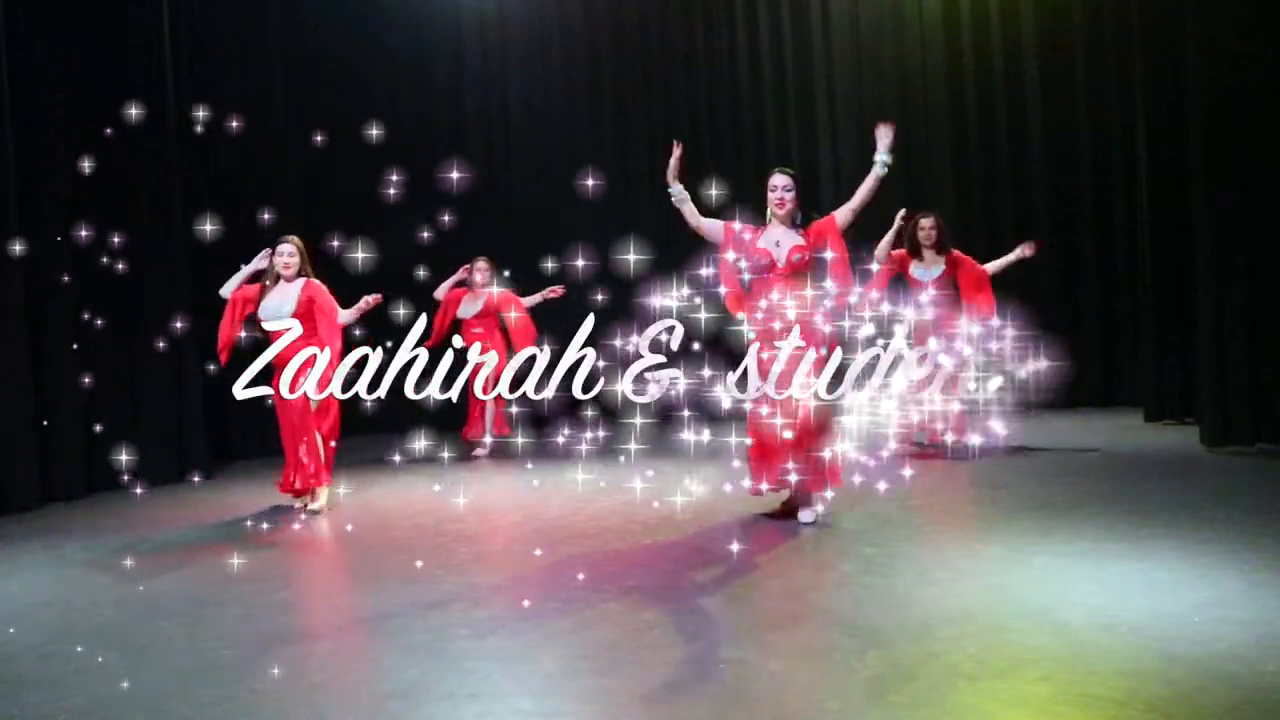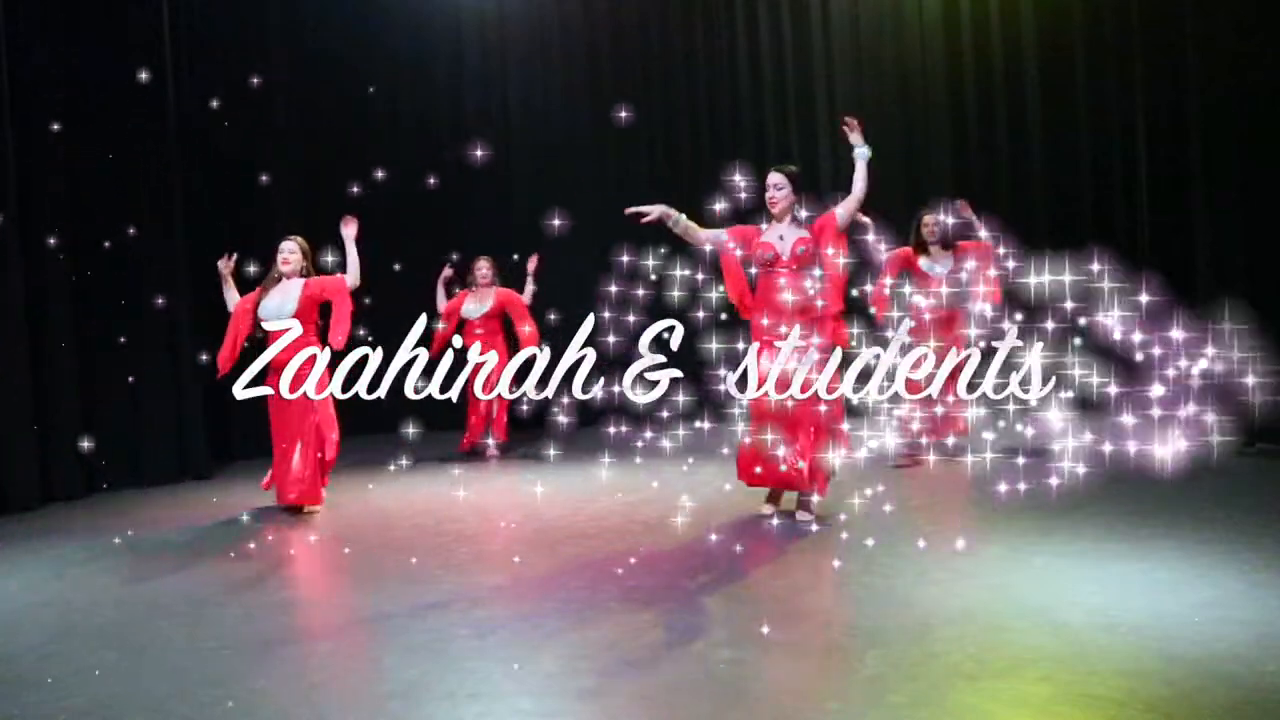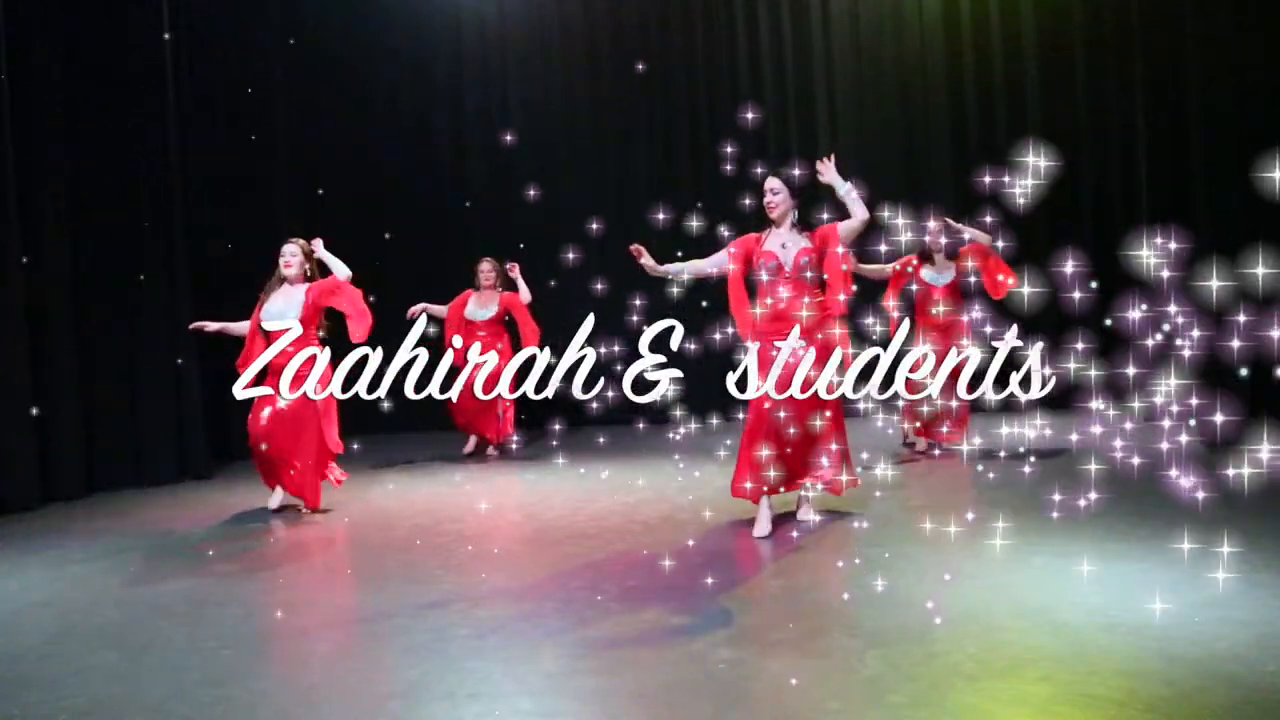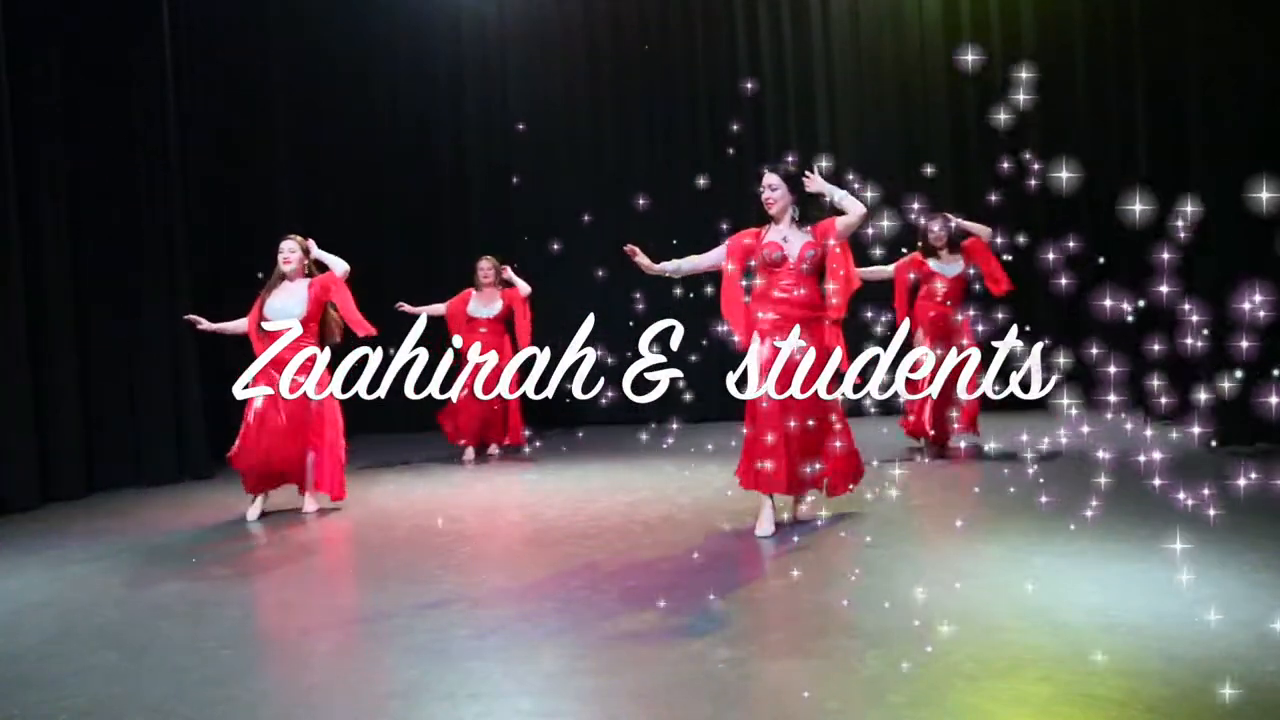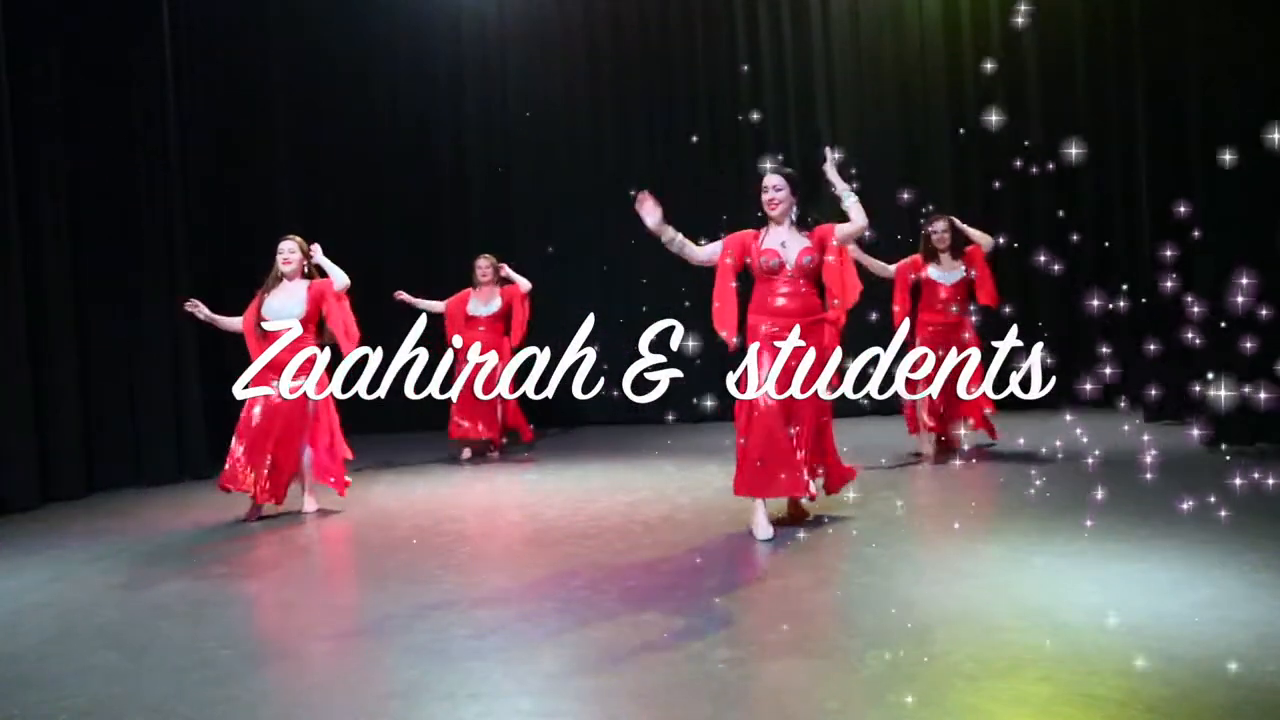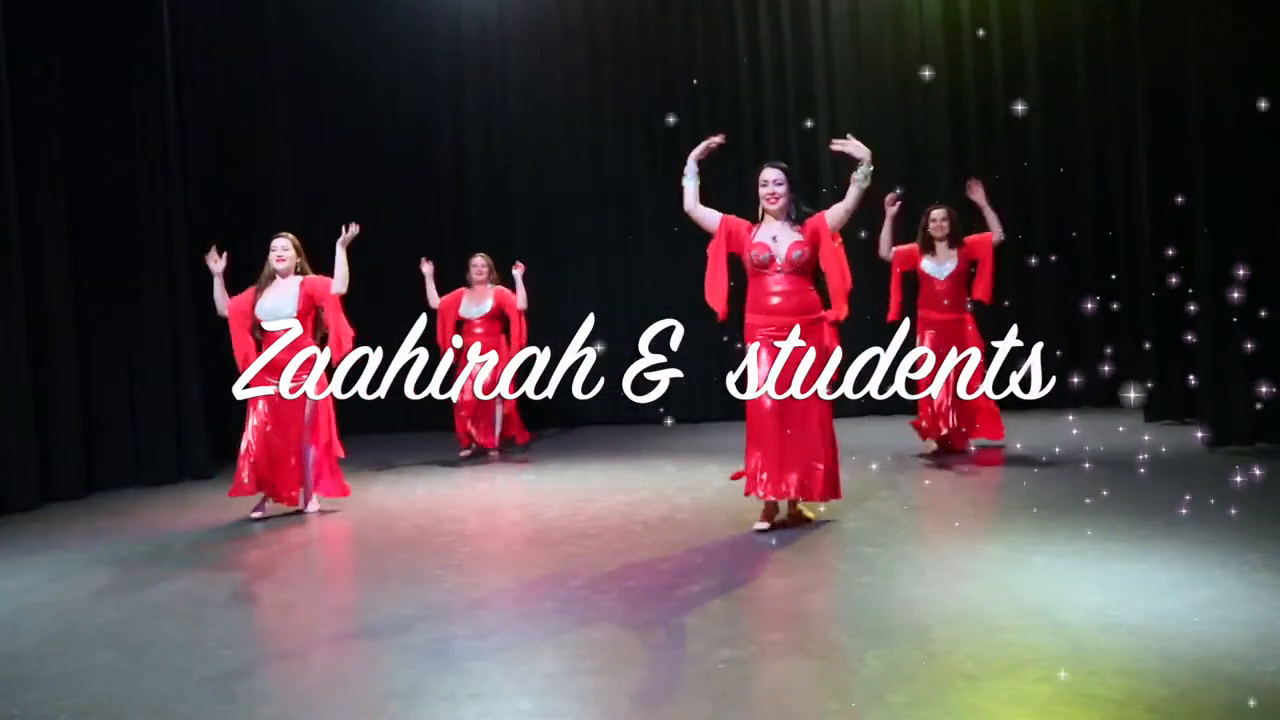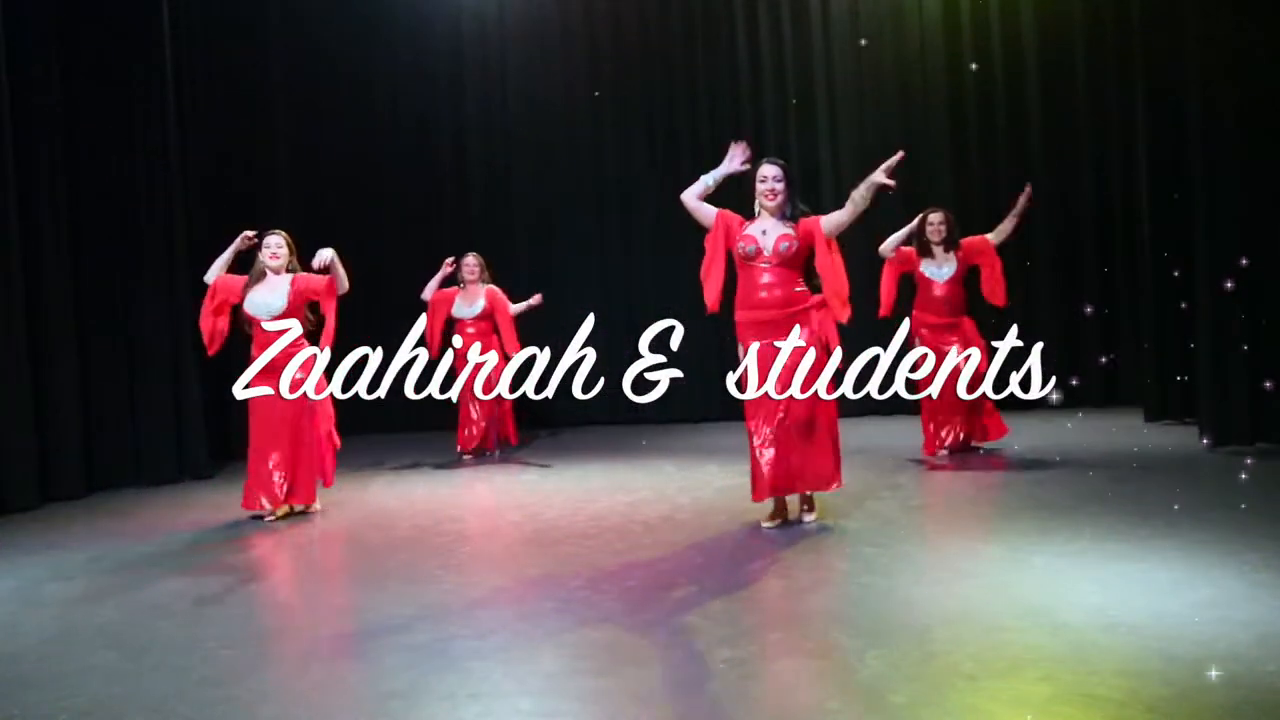
dt=0.2s
person 1, frame 1
left shoulder: (815, 233)
right shoulder: (747, 236)
left elbow: (860, 201)
right elbow: (697, 222)
left wrist: (882, 157)
right wrist: (675, 180)
left hip: (808, 332)
right hip: (768, 334)
left knee: (806, 411)
right knee: (772, 414)
left ankle: (807, 496)
right ankle: (789, 492)
person 1, frame 2
left shoulder: (817, 230)
right shoulder: (752, 235)
left elbow: (858, 196)
right elbow: (701, 236)
left wrist: (859, 150)
right wrist: (667, 214)
left hip: (812, 331)
right hip: (770, 331)
left knee: (810, 411)
right knee: (769, 407)
left ankle: (806, 495)
right ankle: (773, 488)
person 1, frame 3
left shoulder: (819, 238)
right shoulder: (753, 244)
left elbow: (862, 217)
right elbow: (708, 265)
left wrist: (836, 182)
right wrist: (660, 268)
left hip: (813, 337)
right hip: (770, 339)
left knee: (813, 417)
right knee: (768, 415)
left ankle: (806, 495)
right ankle: (763, 504)
person 1, frame 4
left shoulder: (819, 233)
right shoulder: (751, 239)
left elbow: (858, 212)
right elbow: (703, 261)
left wrist: (824, 188)
right wrist: (657, 267)
left hip: (810, 333)
right hip: (768, 331)
left knee: (810, 414)
right knee: (767, 412)
left ankle: (803, 494)
right ankle: (766, 505)
person 1, frame 5
left shoulder: (816, 238)
right shoulder: (747, 241)
left elbow: (859, 225)
right elbow: (695, 253)
left wrist: (839, 181)
right wrist: (661, 229)
left hip: (809, 337)
right hip: (766, 338)
left knee: (806, 418)
right knee: (762, 418)
left ankle: (795, 498)
right ankle: (761, 511)
person 1, frame 6
left shoulder: (811, 229)
right shoulder: (740, 230)
left elbow: (851, 201)
right elbow: (689, 205)
left wrist: (863, 162)
right wrist: (694, 161)
left hip: (808, 332)
right hip: (764, 334)
left knee: (805, 414)
right knee: (765, 414)
left ankle: (798, 500)
right ankle: (768, 501)
person 1, frame 7
left shoulder: (804, 227)
right shoulder: (735, 227)
left elbow: (848, 214)
right elbow: (688, 199)
left wrist: (871, 183)
right wrist: (724, 170)
left hip: (798, 328)
right hip: (754, 332)
left knee: (804, 407)
right knee: (764, 415)
left ankle: (807, 493)
right ankle: (777, 500)
person 2, frame 1
left shoulder: (311, 287)
right shoulder: (265, 291)
left elbow: (337, 318)
right elbow: (227, 294)
left wrist: (360, 308)
right wrist: (252, 268)
left hip: (311, 365)
right hip: (283, 370)
left knee: (305, 423)
right knee: (293, 430)
left ankle: (318, 487)
right ankle: (303, 488)
person 2, frame 2
left shoulder: (312, 286)
right shoulder: (267, 290)
left elbow: (352, 281)
right elbow: (237, 308)
left wrist: (349, 242)
right wrist: (226, 277)
left hip: (307, 369)
right hip: (278, 371)
left knee: (307, 431)
right knee: (286, 432)
left ankle: (312, 493)
right ankle: (292, 490)
person 2, frame 3
left shoulder: (316, 291)
right shoulder: (270, 294)
left elbow: (345, 276)
right elbow: (253, 327)
left wrist: (322, 254)
right wrist: (219, 326)
left hip: (310, 373)
right hip: (278, 375)
left knee: (309, 434)
right knee: (263, 431)
left ankle: (310, 495)
right ankle: (280, 482)
person 2, frame 4
left shoulder: (317, 286)
right shoulder: (270, 291)
left elbow: (344, 269)
right elbow: (250, 324)
left wrist: (319, 254)
right wrist: (214, 326)
left hip: (307, 370)
right hip: (272, 371)
left knee: (308, 434)
right knee: (258, 430)
left ankle: (310, 494)
right ankle: (258, 492)
person 2, frame 5
left shoulder: (315, 288)
right shoulder: (267, 293)
left elbow: (343, 284)
right elbow: (245, 325)
left wrist: (320, 260)
right wrist: (209, 317)
left hip: (305, 372)
right hip: (270, 374)
left knee: (303, 433)
right knee: (257, 431)
left ankle: (308, 495)
right ankle: (258, 497)
person 2, frame 6
left shoulder: (309, 285)
right shoulder: (259, 291)
left elbow: (339, 288)
right elbow: (227, 311)
left wrist: (341, 248)
right wrist: (217, 276)
left hip: (303, 371)
right hip: (268, 373)
left knee: (305, 433)
right knee: (260, 433)
left ankle: (309, 496)
right ankle: (267, 495)
person 2, frame 7
left shoulder: (300, 281)
right shoulder: (249, 286)
left elbow: (340, 287)
right elbow: (211, 280)
left wrist: (333, 261)
right wrist: (234, 249)
left hip: (297, 367)
right hip: (262, 372)
left knee: (303, 434)
right knee: (268, 435)
left ankle: (309, 495)
right ankle: (281, 499)
person 3, frame 1
left shoulder: (952, 257)
right shoulder: (906, 258)
left elbow: (984, 270)
right elbow: (880, 256)
left wrist: (1015, 255)
right wrist: (896, 227)
left hip: (948, 325)
right hip: (921, 326)
left ankle: (950, 432)
right ankle: (928, 431)
person 3, frame 2
left shoulder: (957, 251)
right shoulder: (911, 255)
left elbow: (987, 248)
right elbow: (881, 259)
left wrist: (971, 220)
left hip: (952, 323)
right hip: (923, 323)
left knee: (950, 376)
right knee: (922, 376)
left ankle: (950, 430)
right ankle: (920, 431)
person 3, frame 3
left shoulder: (960, 257)
right shoulder: (915, 263)
left elbow: (987, 242)
right elbow: (885, 271)
left wrist: (957, 226)
right wrist: (856, 268)
left hip: (955, 330)
right hip: (927, 330)
left knee: (953, 382)
right knee: (924, 380)
left ankle: (949, 435)
right ankle: (920, 434)
person 3, frame 4
left shoulder: (964, 252)
right shoulder: (920, 259)
left elbow: (987, 234)
right elbow: (887, 271)
left wrist: (957, 222)
left hip: (956, 324)
right hip: (926, 322)
left knee: (955, 378)
right knee: (926, 374)
left ankle: (945, 434)
right ankle: (925, 433)
person 3, frame 5
left shoulder: (966, 256)
right shoulder: (921, 261)
left elbow: (988, 243)
right elbow: (888, 270)
left wrist: (960, 227)
right wrist: (857, 254)
left hip: (959, 329)
right hip: (929, 329)
right knee: (928, 380)
left ankle: (953, 437)
right ankle: (928, 436)
person 3, frame 6
left shoulder: (964, 247)
right shoulder: (916, 252)
left elbow: (997, 236)
right elbow: (884, 253)
left wrist: (983, 205)
right wrist: (889, 218)
left hip: (960, 323)
right hip: (930, 325)
right knee: (933, 378)
left ankle: (960, 436)
right ankle: (933, 434)
person 3, frame 7
left shoulder: (962, 249)
right shoulder: (913, 256)
left elbow: (997, 236)
right elbow: (884, 251)
left wrist: (1018, 210)
right wrist: (911, 228)
left hip: (957, 325)
right hip: (925, 329)
left knee: (968, 376)
right knee: (934, 384)
left ankle: (968, 433)
right ankle: (941, 440)
person 4, frame 1
left shoulder: (497, 293)
right shoulder: (463, 294)
left elbow: (521, 303)
right elbow: (439, 296)
left wrist: (543, 295)
right wrist: (456, 277)
left hip: (492, 348)
left knee: (487, 391)
right knee: (477, 394)
left ankle: (485, 442)
right ankle: (481, 437)
person 4, frame 2
left shoulder: (502, 294)
right shoulder: (465, 296)
left elbow: (525, 301)
right elbow: (444, 309)
left wrist: (530, 274)
right wrist: (441, 282)
left hip: (493, 350)
left knee: (491, 394)
right knee: (476, 396)
left ankle: (493, 442)
right ankle: (478, 438)
person 4, frame 3
left shoulder: (505, 297)
right shoulder: (469, 296)
left elbow: (526, 300)
right elbow: (446, 311)
left wrist: (517, 277)
right wrist: (423, 307)
left hip: (497, 353)
left knee: (494, 395)
right knee: (468, 396)
left ankle: (495, 441)
right ankle: (474, 433)
person 4, frame 4
left shoulder: (506, 295)
right shoulder: (469, 295)
left elbow: (526, 291)
right elbow: (443, 308)
left wrist: (511, 276)
right wrist: (414, 309)
left hip: (497, 352)
left knee: (496, 398)
right knee: (468, 397)
left ankle: (495, 442)
right ankle: (469, 444)
person 4, frame 5
left shoulder: (504, 292)
right shoulder: (467, 295)
left elbow: (527, 287)
right elbow: (441, 307)
left wrist: (509, 273)
right wrist: (411, 300)
left hip: (496, 351)
right hip: (471, 351)
left knee: (495, 395)
right knee: (467, 395)
left ankle: (495, 443)
right ankle: (468, 443)
person 4, frame 6
left shoulder: (498, 292)
right shoulder: (461, 294)
left elbow: (521, 306)
right elbow: (435, 303)
left wrist: (518, 278)
right wrist: (428, 276)
left hip: (494, 351)
right hip: (469, 353)
left knee: (494, 396)
right knee: (468, 397)
left ankle: (494, 443)
right ankle: (470, 442)
person 4, frame 7
left shoulder: (490, 291)
right shoulder: (453, 294)
left elbow: (509, 309)
right elbow: (426, 296)
left wrist: (529, 303)
right wrist: (442, 273)
left hip: (487, 351)
right hip: (463, 354)
left knee: (488, 397)
right knee: (468, 399)
left ankle: (494, 442)
right ankle: (473, 445)
